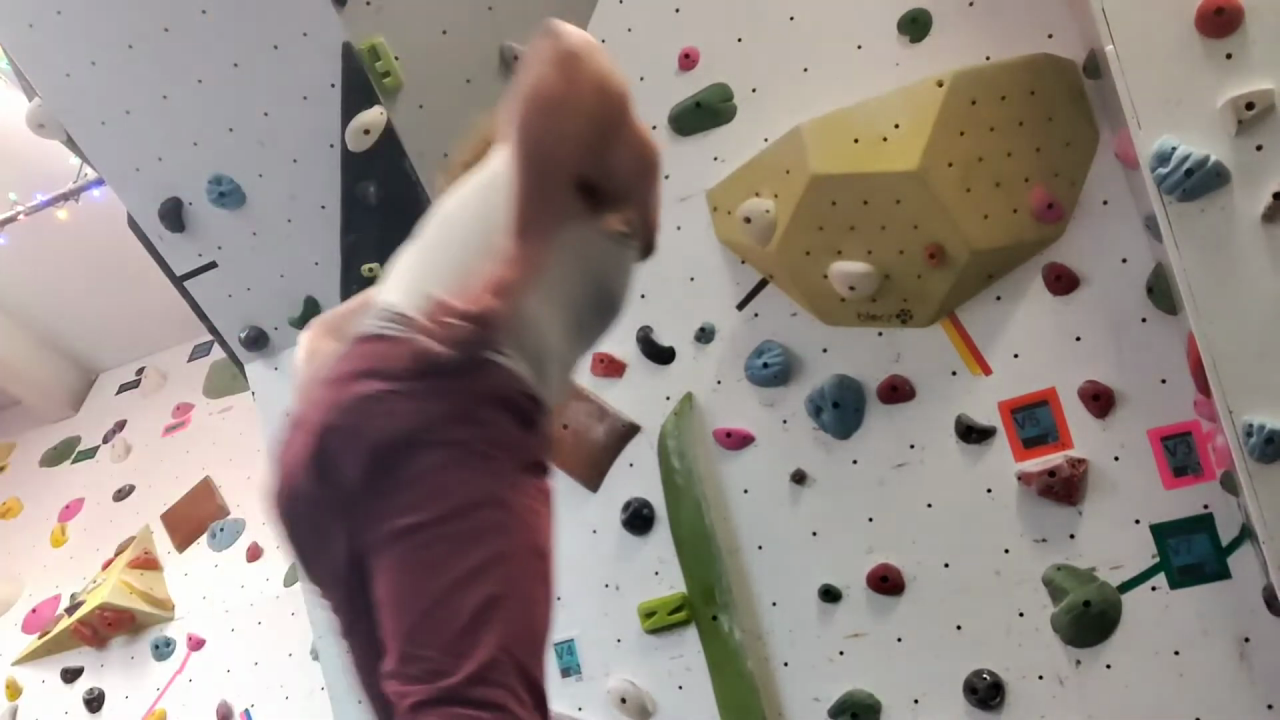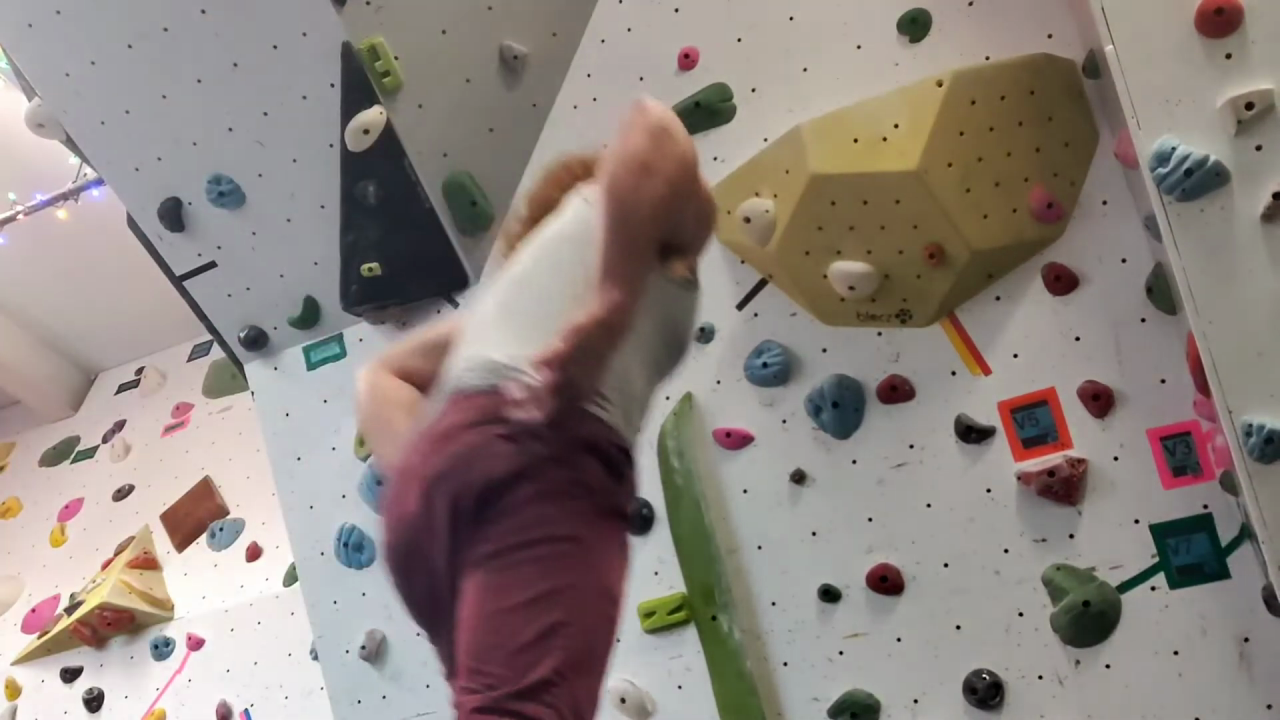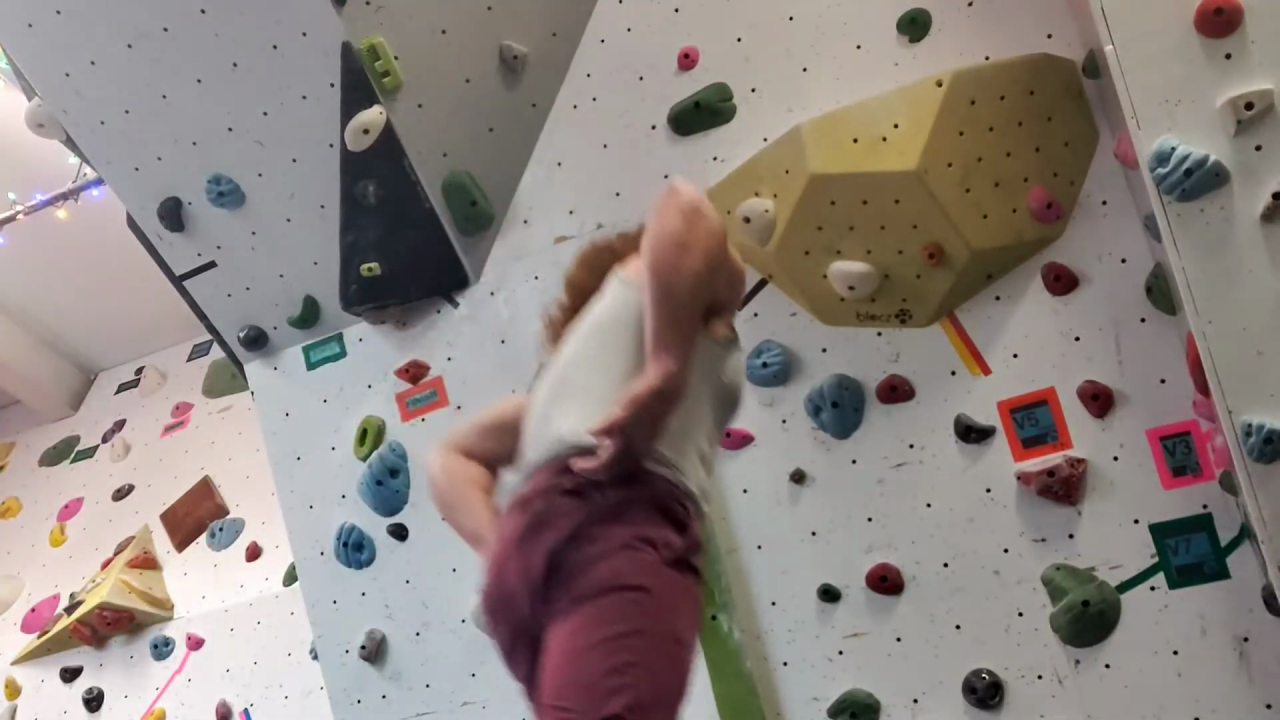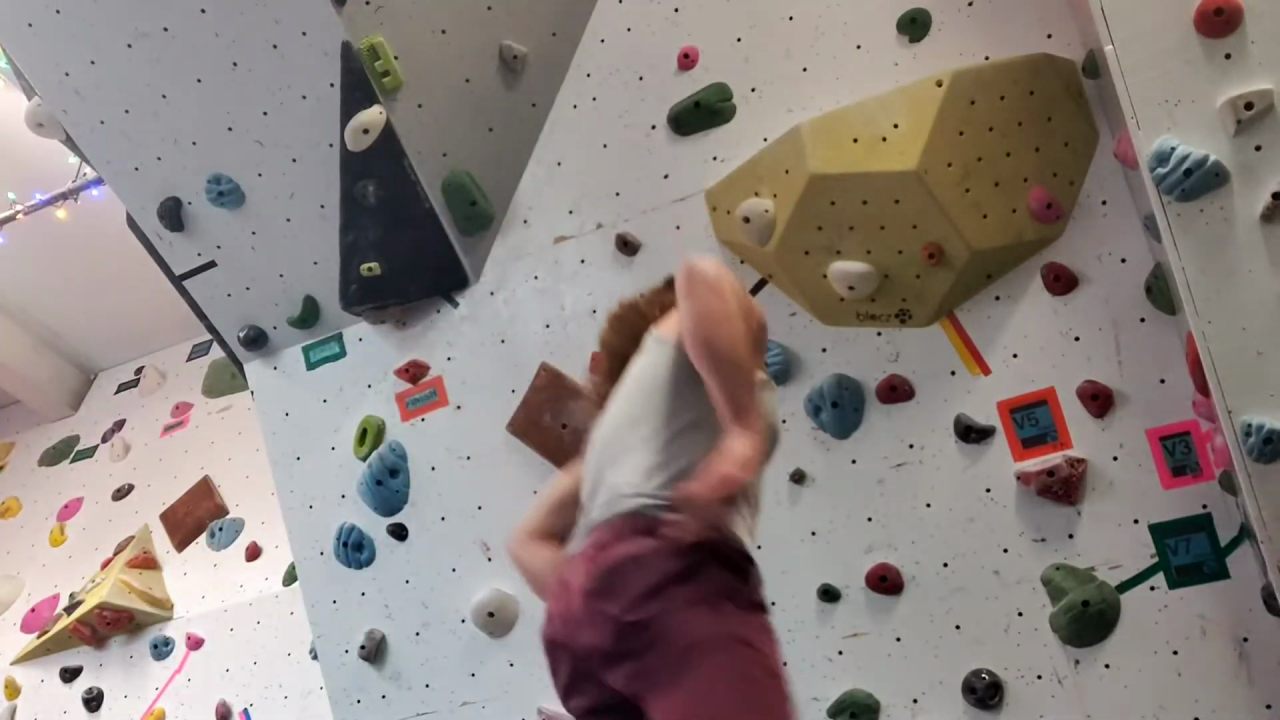
dt=0.2s
person 1, frame 1
left shoulder: (489, 202)
right shoulder: (616, 162)
left elbow: (323, 339)
right elbow: (565, 51)
right wrist: (520, 261)
right hip: (446, 423)
person 1, frame 2
left shoulder: (536, 264)
right shoulder: (661, 213)
left elbow: (383, 377)
right elbow: (653, 127)
left wrist: (419, 479)
right wrist: (612, 306)
left hip: (434, 492)
right hip: (538, 469)
person 1, frame 3
left shoulder: (584, 345)
right shoulder: (702, 276)
left elbow: (452, 459)
right elbow: (685, 205)
left wrist: (505, 552)
right wrist: (665, 371)
left hip: (530, 546)
right hip: (616, 527)
person 1, frame 4
left shoulder: (630, 401)
right shoulder: (726, 319)
left elbow: (529, 539)
right elbow: (703, 275)
left wrist: (590, 609)
right wrist: (747, 433)
right hip: (668, 572)
